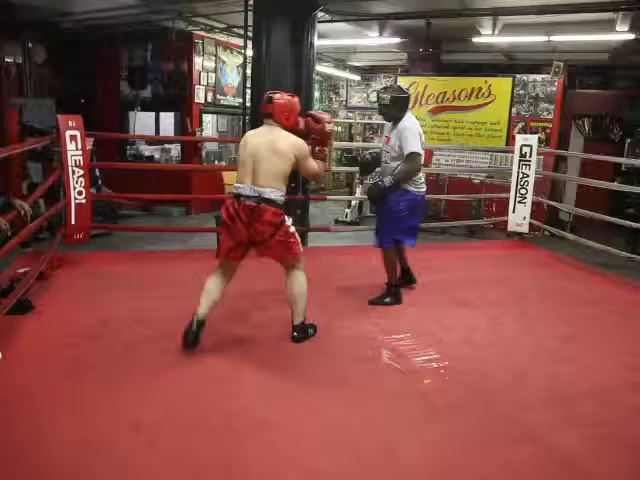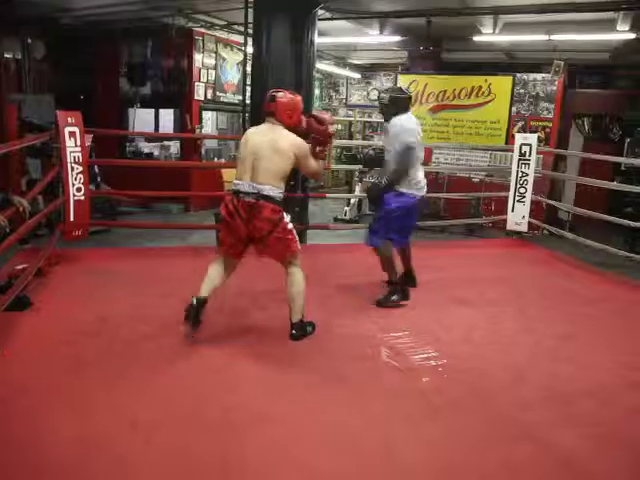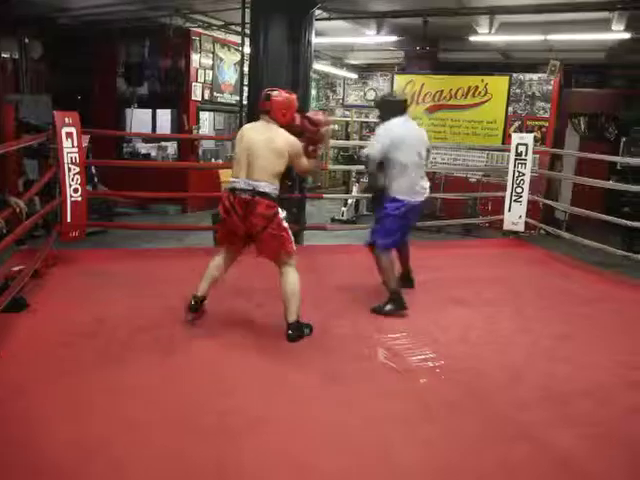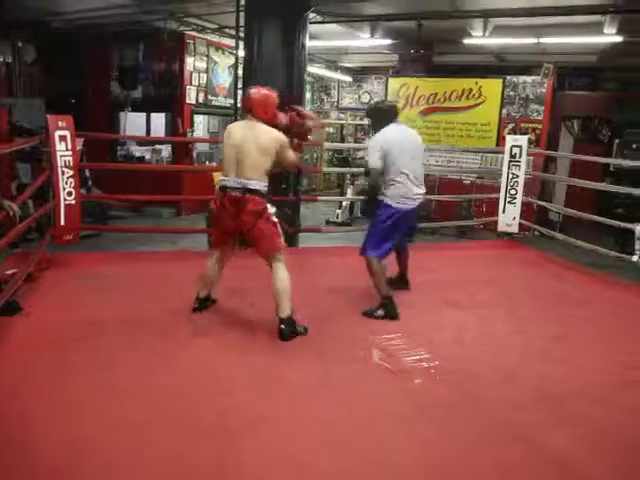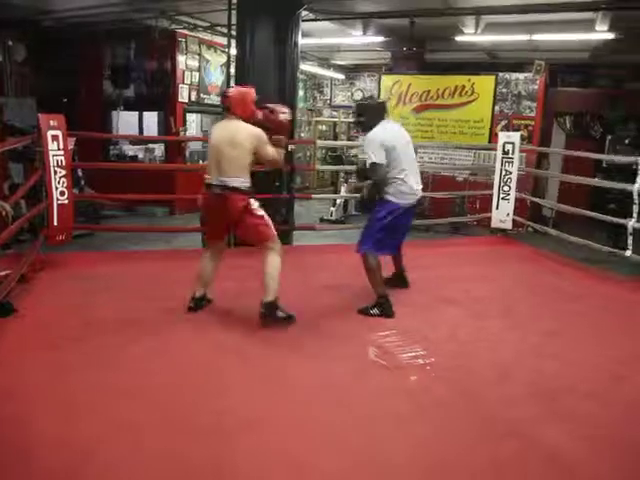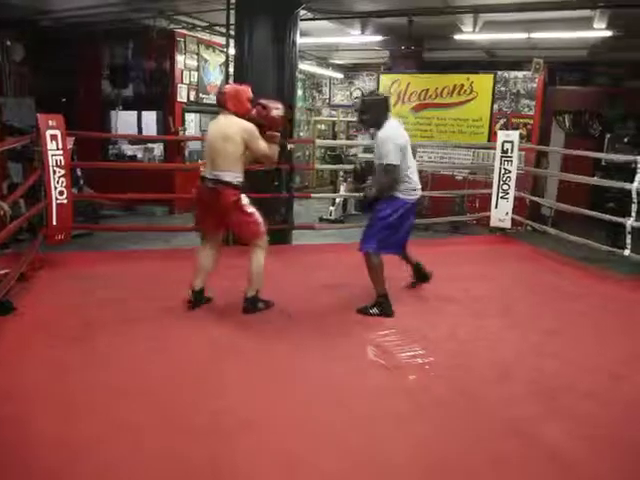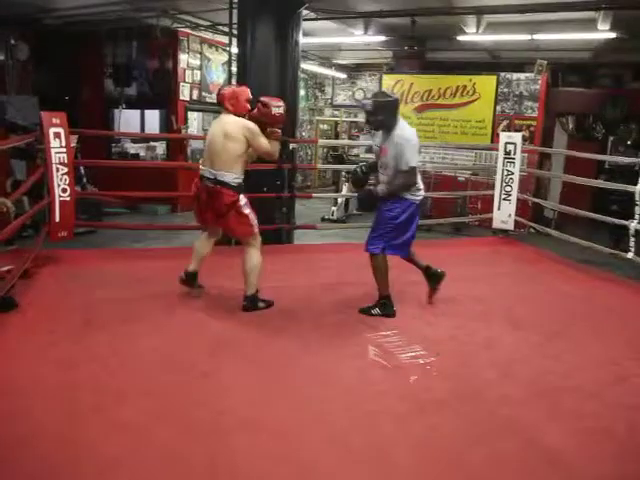
dt=0.1s
person 1, frame 1
left shoulder: (248, 137)
right shoulder: (296, 144)
right elbow: (317, 175)
right wrist: (320, 144)
left hip: (238, 208)
right hip: (269, 213)
left knee: (223, 270)
right knee: (295, 267)
left ankle: (198, 321)
right ankle: (299, 327)
person 1, frame 2
left shoulder: (249, 134)
right shoulder: (296, 143)
right elbow: (316, 173)
right wrist: (321, 144)
left hip: (238, 204)
right hip: (268, 210)
left knee: (226, 261)
right knee: (293, 264)
left ankle: (199, 301)
right ankle: (298, 324)
person 1, frame 3
left shoulder: (244, 131)
right shoulder: (290, 140)
right elbow: (306, 169)
right wrist: (314, 143)
left hip: (234, 201)
right hip: (263, 207)
left knee: (226, 253)
right knee: (288, 265)
left ankle: (198, 299)
right ankle: (294, 326)
person 1, frame 4
left shoulder: (230, 129)
right shoulder: (275, 136)
right elbow: (293, 164)
right wrist: (297, 139)
left hip: (226, 199)
right hip: (254, 204)
left knee: (220, 252)
right knee: (278, 261)
left ankle: (202, 298)
right ankle: (286, 322)
person 1, frame 5
left shoulder: (216, 130)
right shoulder: (254, 133)
right elbow: (277, 162)
right wrist: (279, 135)
left hip: (213, 196)
right hip: (238, 200)
left knee: (212, 250)
right knee: (272, 247)
left ankle: (197, 299)
right ankle: (270, 306)
person 1, frame 6
left shoulder: (213, 126)
right shoulder: (245, 127)
right elbow: (270, 157)
left wrist: (261, 127)
right wrist: (273, 129)
left hip: (207, 189)
right hip: (230, 194)
left knee: (211, 242)
right knee: (259, 243)
left ankle: (197, 293)
right ankle: (252, 298)
person 1, frame 7
left shoulder: (216, 125)
right shoulder: (246, 126)
right elbow: (272, 154)
left wrist: (266, 128)
right wrist: (274, 126)
left hip: (206, 187)
right hip: (228, 193)
left knee: (211, 233)
right knee: (252, 243)
left ankle: (190, 273)
right ankle: (251, 298)
person 2, frame 1
left shoulder: (407, 126)
right shoulder: (394, 124)
left elbow: (414, 165)
left wrist: (387, 183)
left hip: (405, 191)
right hip: (398, 189)
left knee: (388, 240)
right knee: (395, 235)
left ankle: (393, 290)
right ankle: (405, 274)
person 2, frame 2
left shoulder: (400, 124)
right shoulder: (402, 122)
left elbow: (406, 161)
left wrist: (384, 183)
left hip: (402, 191)
right hip: (403, 189)
left knee: (379, 237)
right knee: (396, 234)
left ankle: (397, 288)
right ankle: (408, 275)
person 2, frame 3
left shoulder: (384, 131)
right shoulder: (419, 131)
left elbow: (372, 166)
left wrist: (377, 187)
left hip: (398, 197)
right hip: (418, 194)
left knee: (380, 244)
right knee: (399, 235)
left ankle: (395, 299)
right ankle: (406, 277)
person 2, frame 4
left shoulder: (378, 140)
right shoulder: (415, 136)
left elbow: (374, 179)
left wrist: (372, 198)
left hip: (393, 202)
right hip: (414, 199)
left knee: (372, 251)
right knee: (399, 240)
left ankle: (387, 304)
right ankle: (402, 279)
person 2, frame 5
left shoulder: (374, 137)
right shoulder: (397, 129)
left elbow: (379, 177)
left wrist: (367, 193)
left hip: (395, 198)
right hip: (410, 194)
left knee: (368, 248)
right knee: (389, 240)
left ankle: (383, 303)
right ankle: (400, 276)
person 2, frame 6
left shoulder: (386, 135)
right shoulder: (391, 126)
left elbow: (392, 177)
left wrist: (372, 193)
left hip: (398, 196)
right hip: (407, 193)
left knee: (371, 246)
right knee: (394, 239)
left ankle: (383, 302)
right ankle: (418, 270)
person 2, frame 7
left shoulder: (404, 137)
right shoulder: (384, 130)
left elbow: (409, 179)
left wrist: (379, 191)
right wrist: (367, 168)
left hip: (403, 198)
right hip: (393, 195)
left knee: (376, 246)
right knee: (397, 244)
left ankle: (385, 303)
right ankle: (430, 272)
